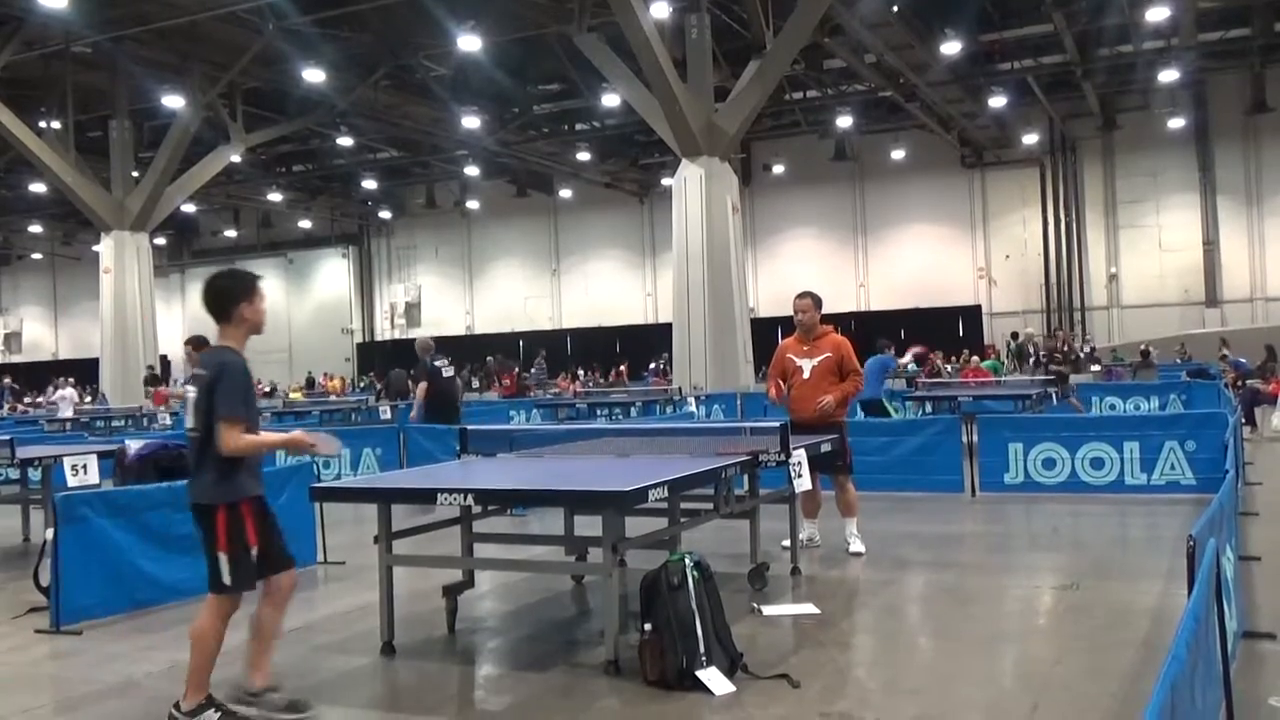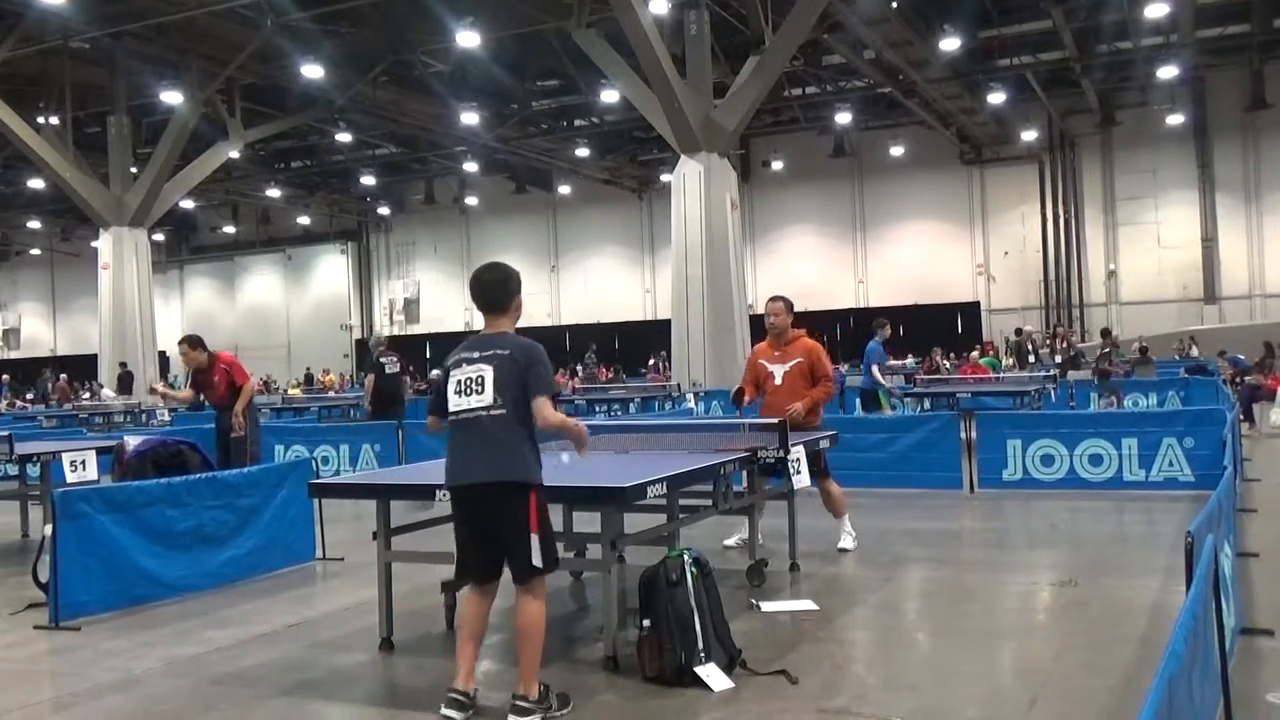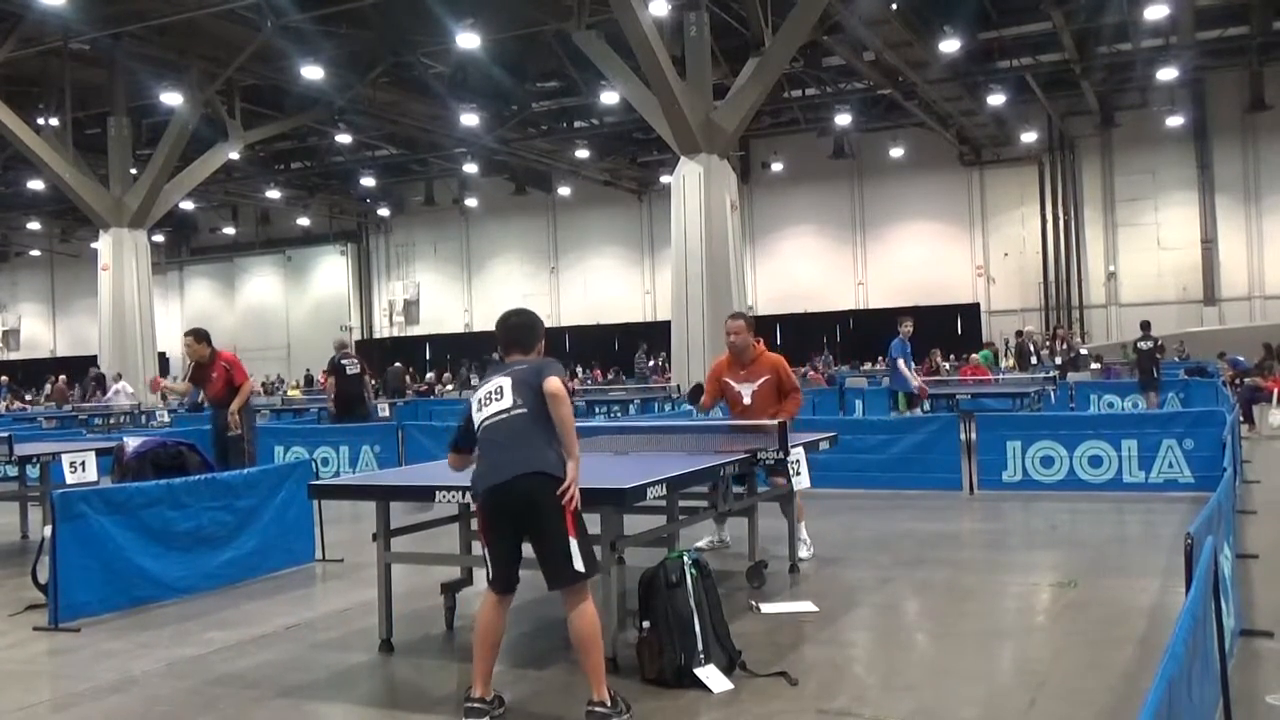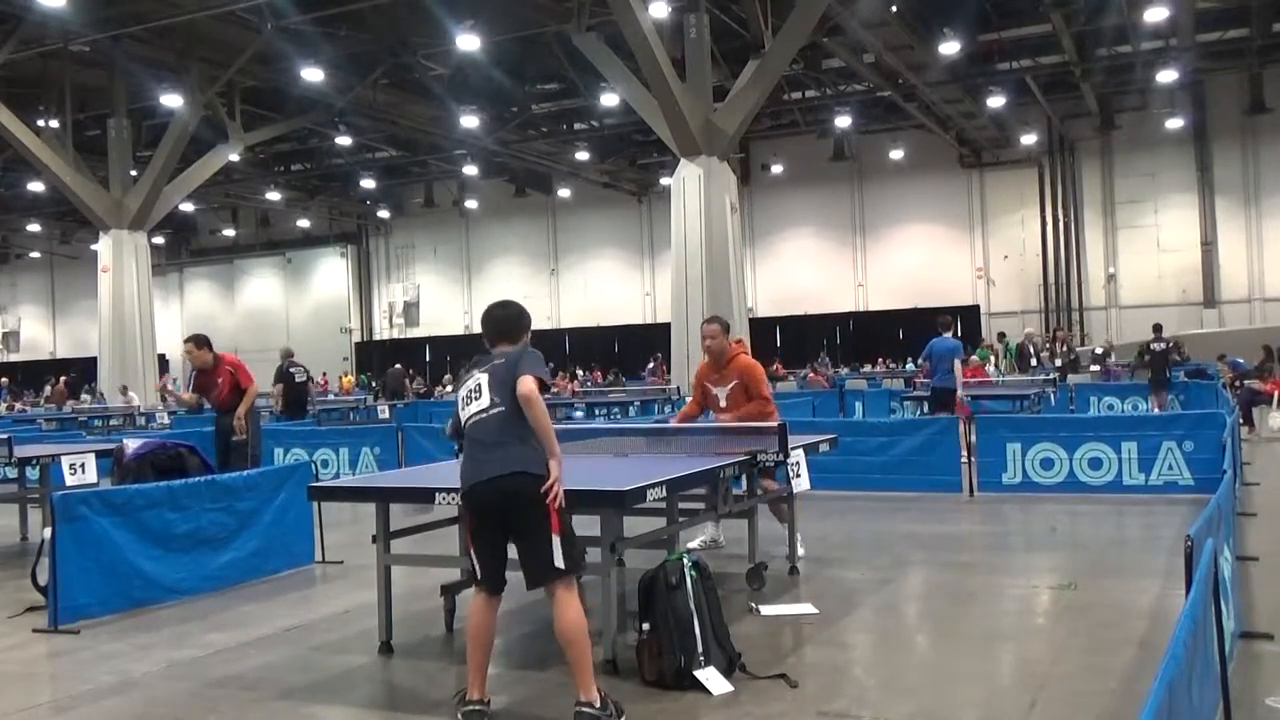
dt=1s
person 1, frame 1
left shoulder: (214, 362)
right shoulder: (231, 367)
right elbow: (231, 443)
left wrist: (279, 438)
right wrist: (284, 441)
left hip: (239, 495)
right hip: (225, 499)
left knee: (281, 580)
right knee: (223, 598)
person 1, frame 2
left shoulder: (455, 358)
right shoulder: (527, 351)
left elbow: (434, 421)
right elbow: (544, 417)
right wrist: (575, 428)
left hip: (464, 483)
right hip: (514, 482)
left knee: (479, 586)
right knee: (532, 585)
person 1, frame 3
left shoulder: (481, 390)
right shoulder: (544, 368)
left elbow: (456, 460)
right elbow: (555, 391)
right wrist: (573, 459)
left hip: (491, 490)
right hip: (540, 480)
left knee: (498, 591)
right knee: (575, 590)
person 1, frame 4
left shoulder: (469, 378)
right shoulder: (526, 356)
left elbow: (455, 430)
right elbow: (527, 392)
right wrist: (554, 457)
left hip: (476, 487)
right hip: (525, 479)
left knee: (487, 591)
right knee: (561, 586)
person 2, frame 1
left shoulder: (838, 343)
right shoulder: (786, 347)
left elbow: (855, 377)
right elbow: (774, 377)
left wrist: (836, 396)
right wrist: (774, 390)
left hip: (830, 423)
right hip: (798, 424)
left knee: (841, 478)
left ankle: (852, 534)
right ankle: (809, 532)
person 2, frame 2
left shoulder: (810, 348)
right shoulder: (758, 352)
left elbow: (827, 384)
right elbow: (749, 385)
left wrist: (804, 405)
right wrist: (746, 397)
left hip: (804, 428)
left knee: (822, 481)
left ankle: (846, 531)
right ankle: (748, 532)
person 2, frame 3
left shoulder: (773, 362)
right shoulder: (720, 368)
left elbow: (794, 394)
right elbow: (710, 399)
left wrist: (782, 419)
right wrist: (701, 406)
left knee: (781, 483)
left ankle: (802, 538)
right ankle: (720, 535)
person 2, frame 4
left shoulder: (747, 366)
right shoulder: (703, 370)
left elbow: (763, 404)
right elbow: (696, 404)
left wrist: (733, 417)
right wrist: (679, 420)
left knee: (767, 484)
left ankle: (793, 537)
right ankle: (713, 533)
